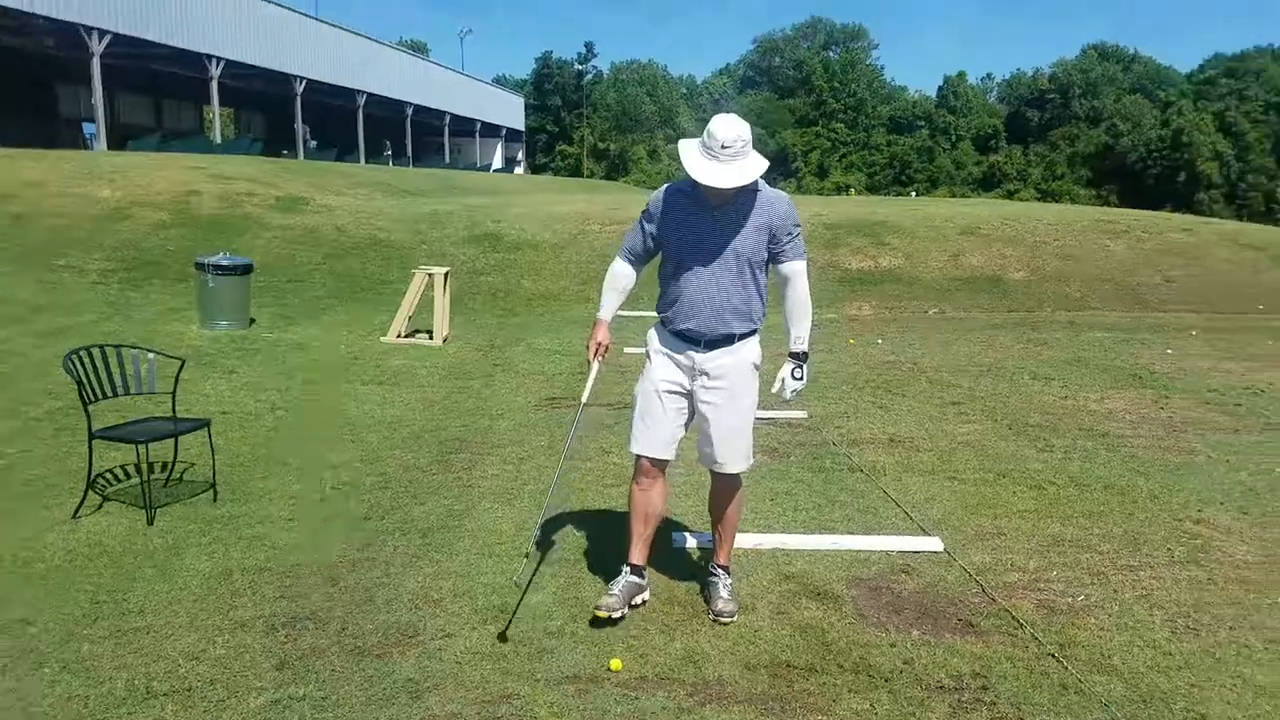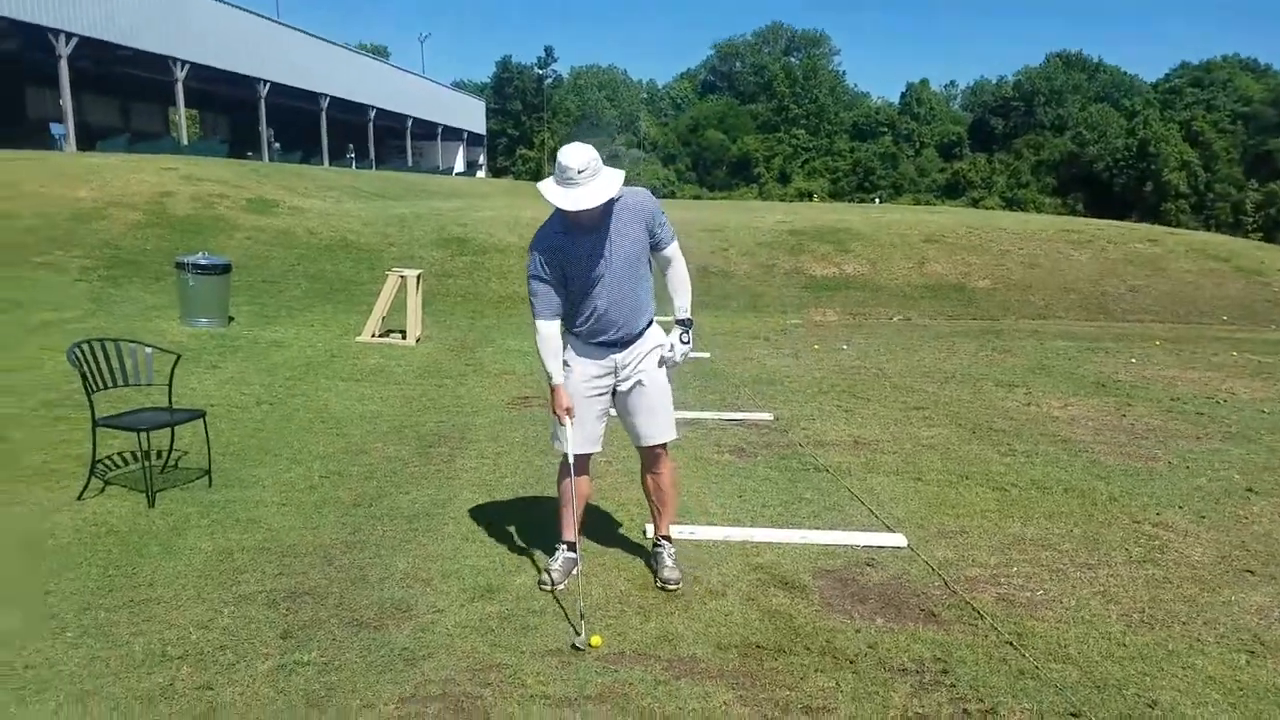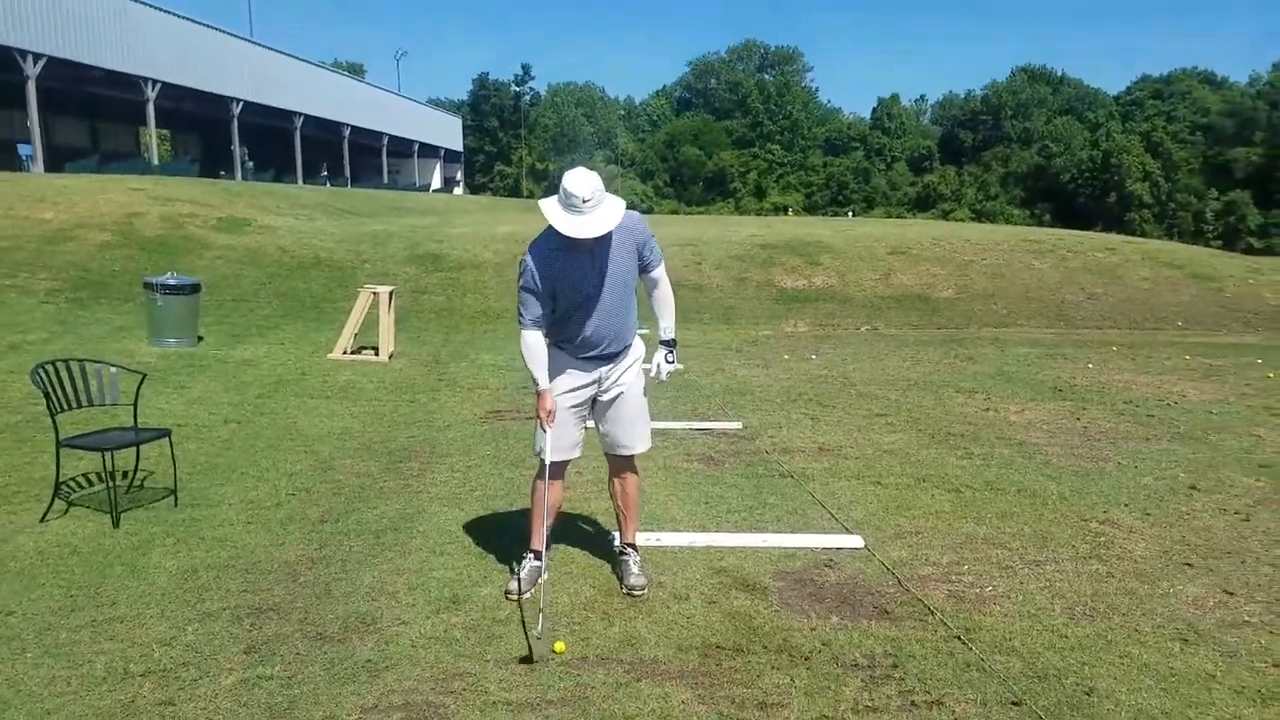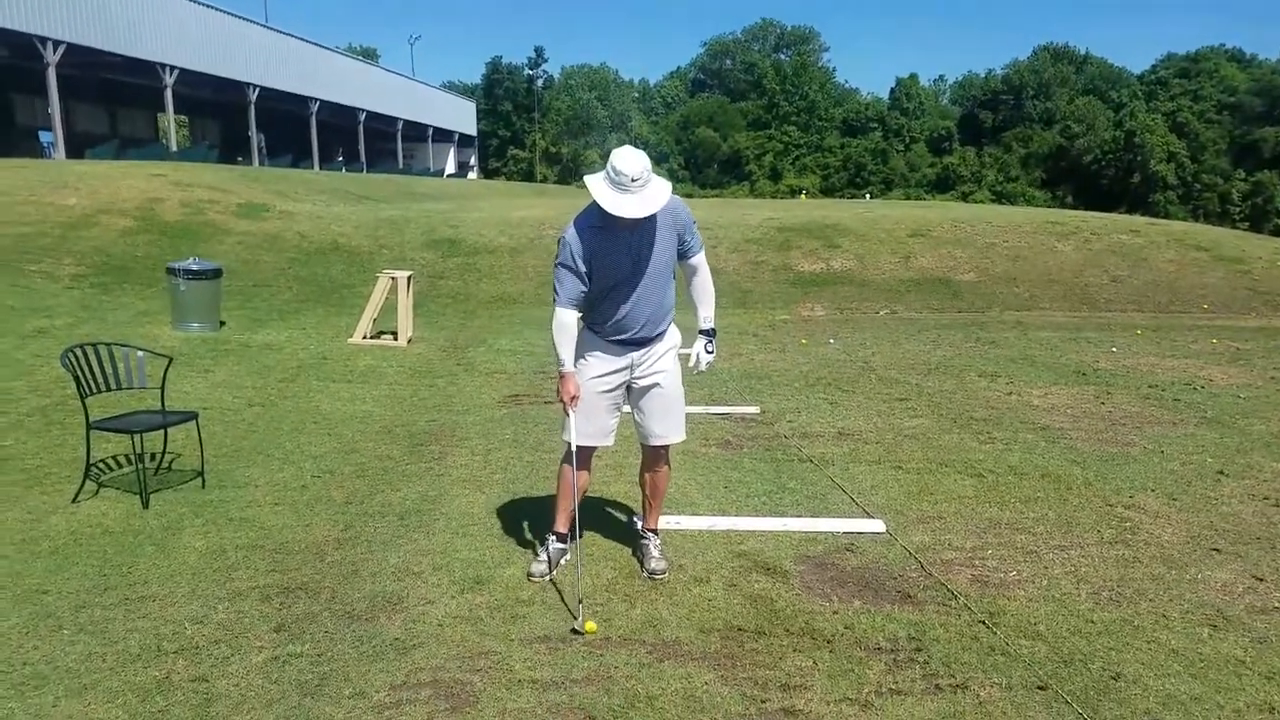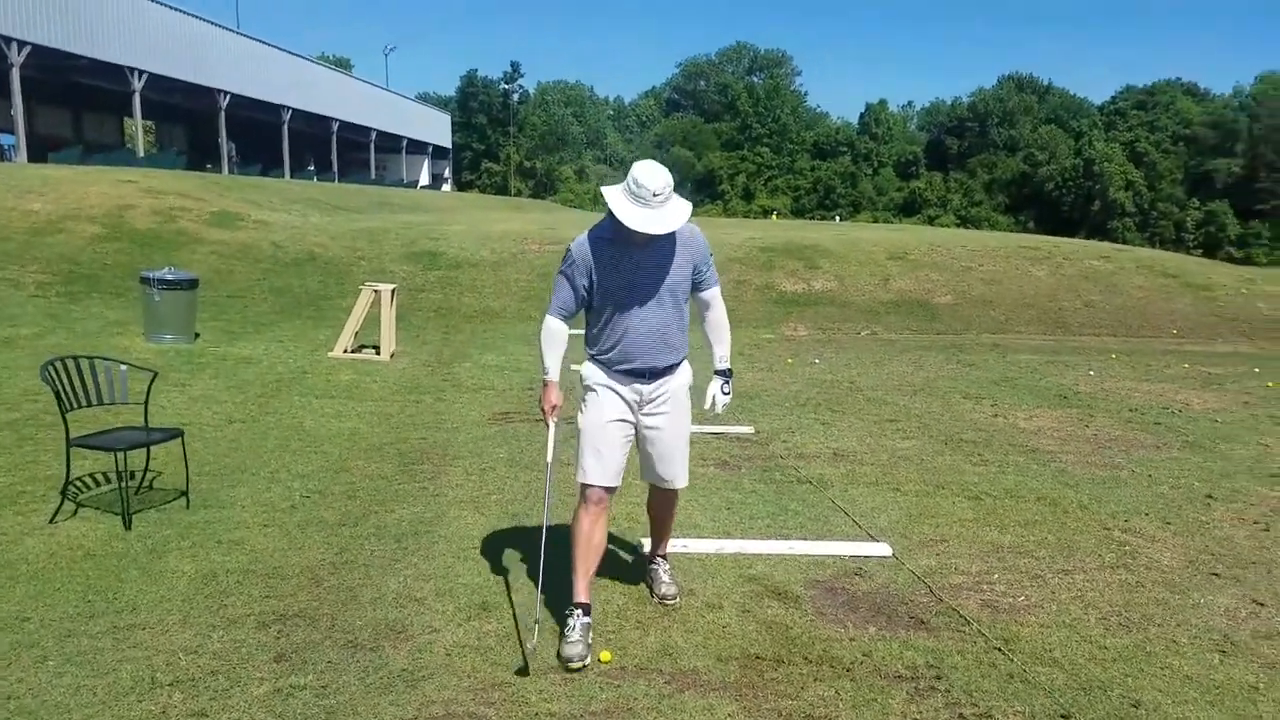
dt=1s
person 1, frame 1
left shoulder: (775, 207)
right shoulder: (667, 200)
left elbow: (794, 280)
right elbow: (628, 261)
left wrist: (798, 353)
right wrist: (604, 318)
left hip: (734, 356)
right hip: (668, 350)
left knee: (727, 471)
right knee: (648, 463)
left ankle: (720, 572)
right ankle: (634, 574)
person 1, frame 2
left shoulder: (640, 205)
right shoulder: (546, 243)
left elbow: (672, 260)
right elbow: (546, 319)
left wrist: (682, 323)
right wrist: (557, 383)
left hip: (643, 347)
right hip: (583, 355)
left knee: (656, 451)
right knee: (576, 455)
left ankle: (663, 544)
right ankle: (567, 548)
person 1, frame 3
left shoulder: (632, 228)
right shoulder: (540, 256)
left elbow: (657, 282)
right elbow: (532, 329)
left wrist: (667, 342)
right wrist: (543, 388)
left hip: (623, 362)
right hip: (566, 367)
left knee: (624, 460)
right knee: (553, 462)
left ankle: (628, 552)
right ankle: (535, 556)
person 1, frame 4
left shoulder: (675, 213)
right shoulder: (578, 234)
left elbow: (696, 269)
right elbow: (566, 308)
left wrist: (707, 331)
right wrist: (567, 371)
left hip: (658, 350)
right hip: (599, 352)
left knee: (657, 448)
right knee: (580, 447)
left ankle: (649, 536)
right ankle: (558, 538)
person 1, frame 5
left shoulder: (691, 241)
right shoulder: (587, 247)
left elbow: (711, 305)
right elbow: (558, 316)
left wrist: (722, 369)
right wrist: (551, 379)
left hip: (669, 384)
right hip: (608, 385)
left knee: (667, 485)
right knee: (595, 494)
left ankle: (658, 560)
right ankle: (579, 611)
